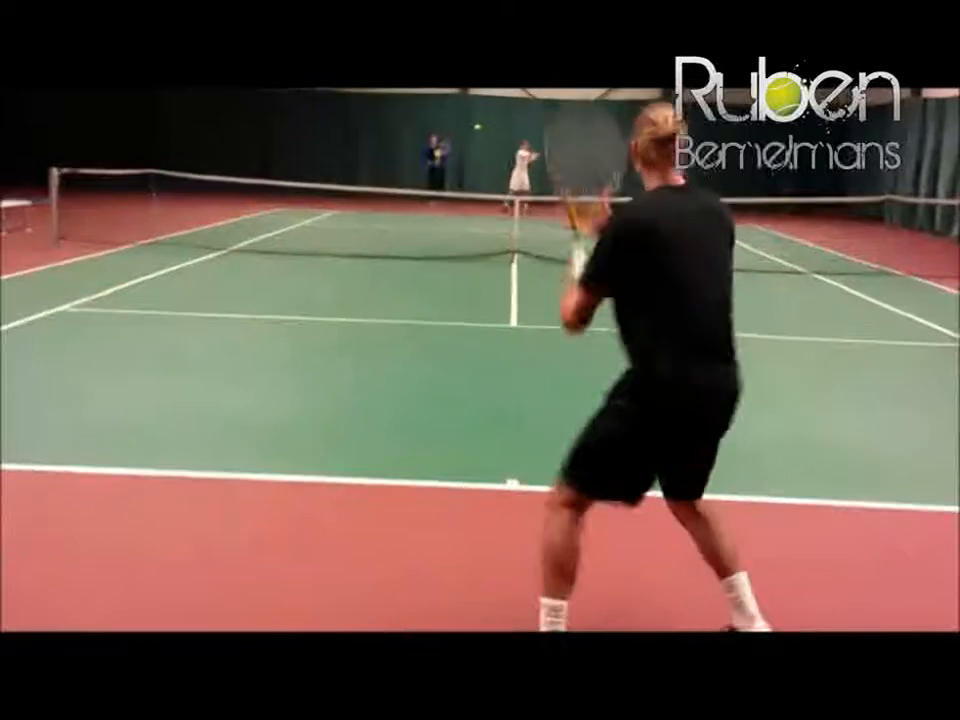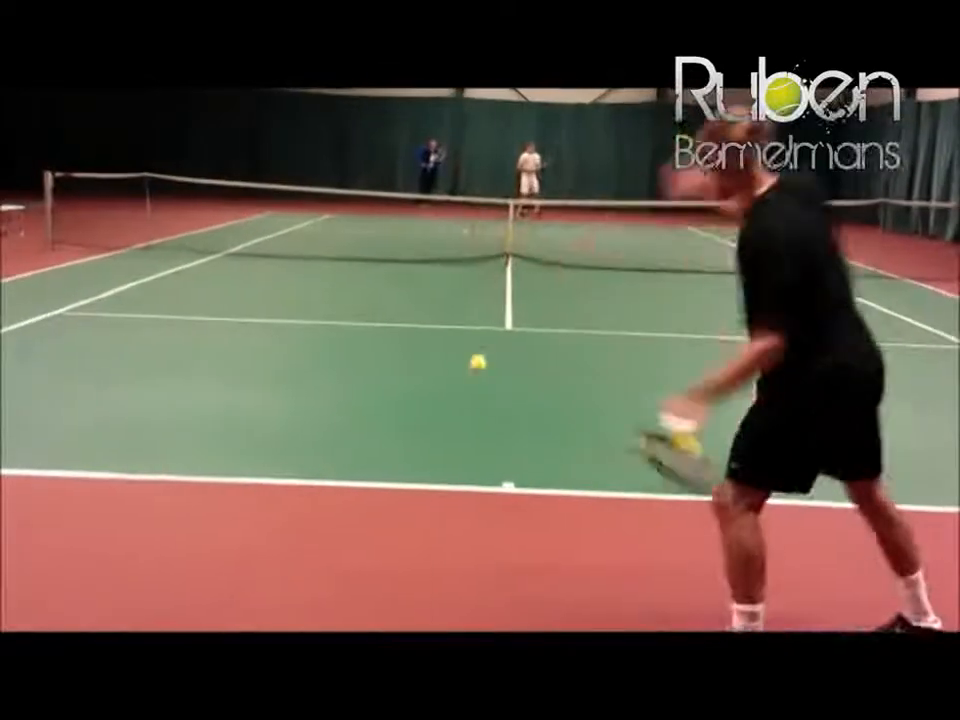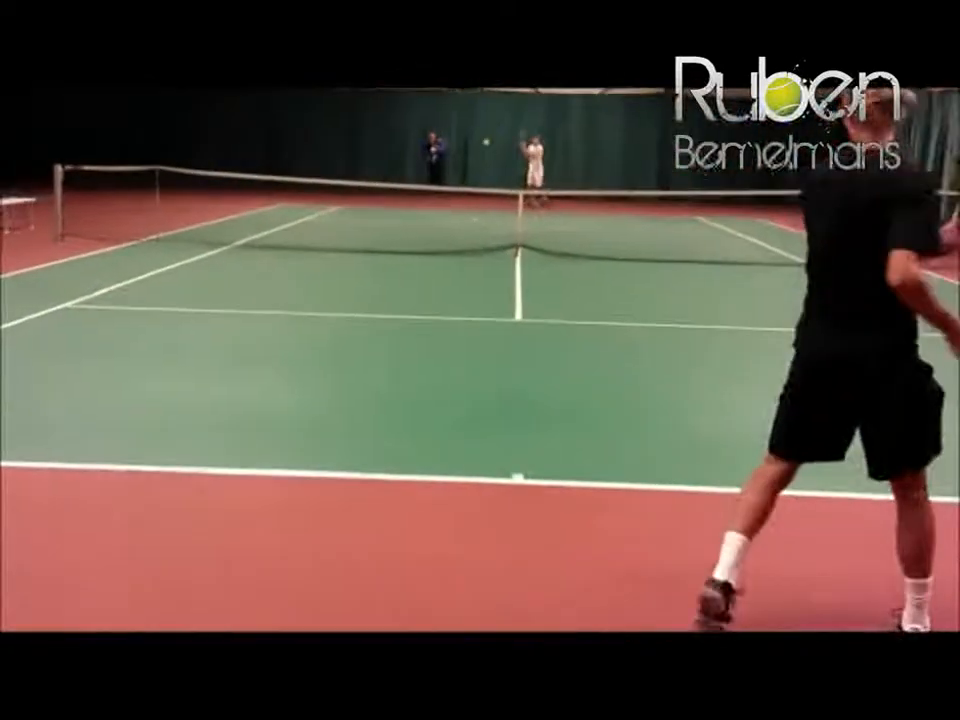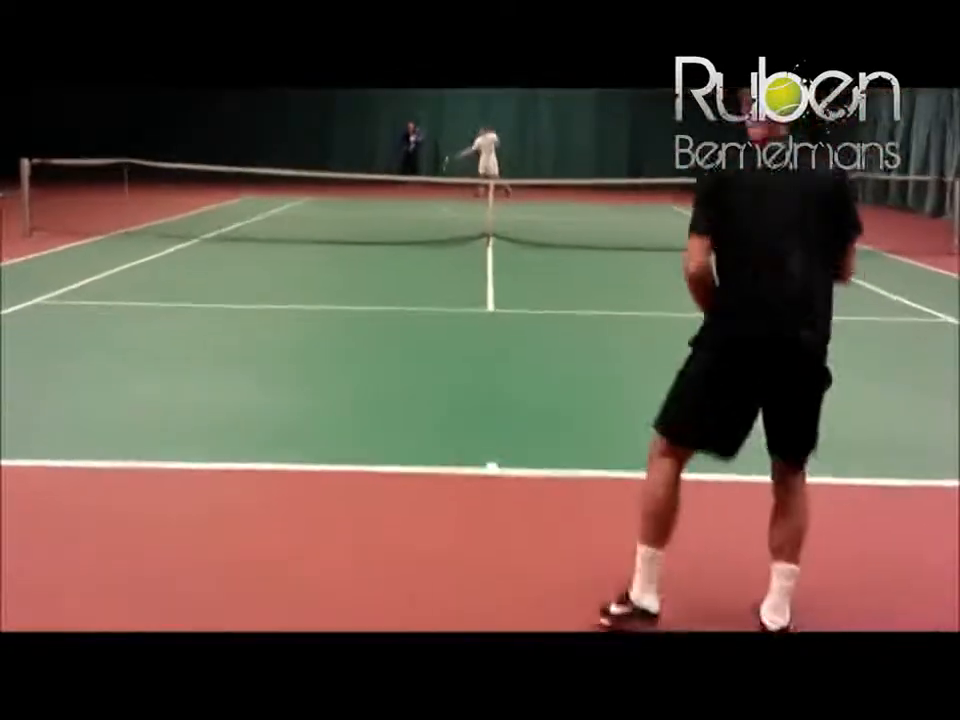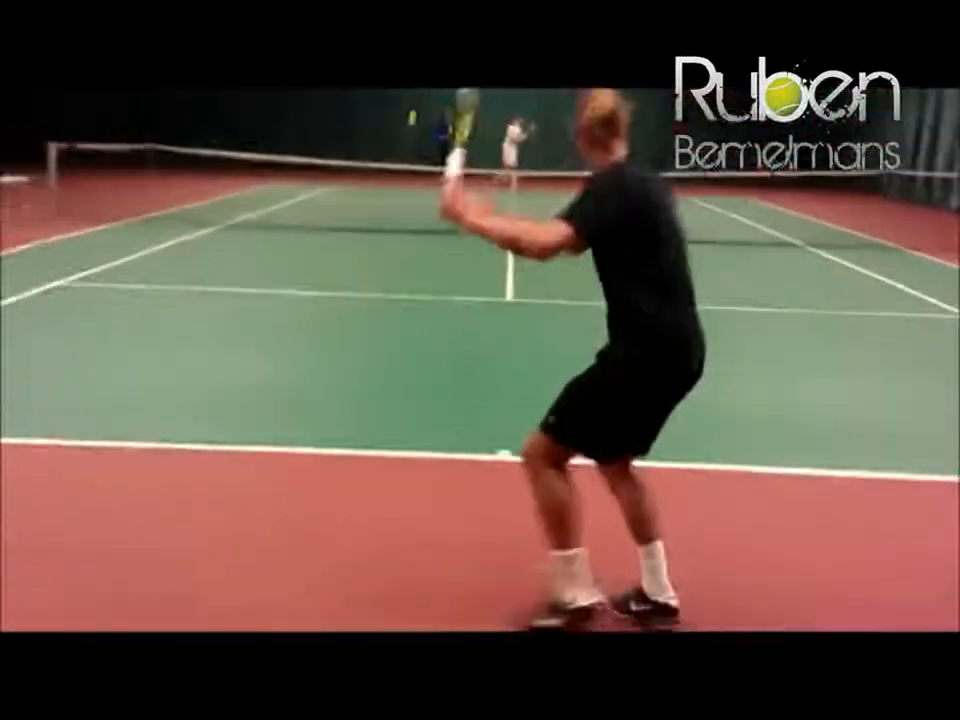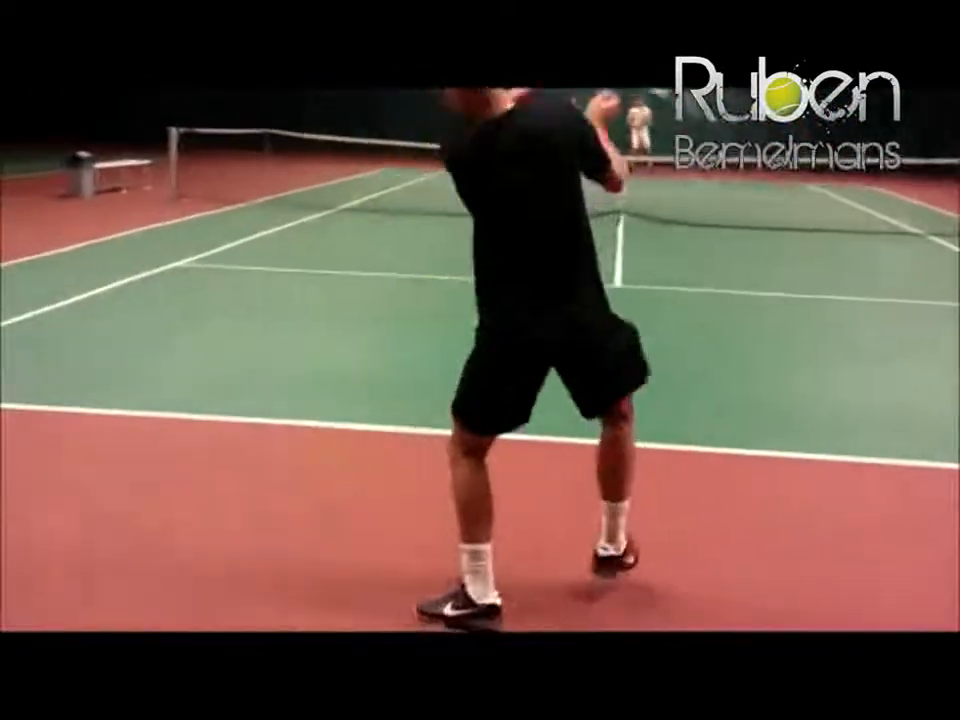
dt=0.7s
person 1, frame 1
left shoulder: (634, 217)
right shoulder: (715, 215)
left elbow: (574, 318)
left wrist: (576, 288)
left hip: (659, 392)
right hip: (718, 386)
left knee: (566, 502)
right knee: (686, 501)
left ankle: (551, 629)
right ankle: (752, 622)
person 1, frame 2
left shoulder: (766, 237)
right shoulder: (798, 192)
left elbow: (771, 346)
left wrist: (700, 397)
right wrist: (708, 186)
left hip: (821, 378)
right hip: (859, 369)
left knee: (736, 502)
right knee: (867, 492)
left ankle: (747, 626)
right ankle: (921, 616)
person 1, frame 3
left shoulder: (818, 181)
right shoulder: (908, 184)
right elbow: (903, 276)
left hip: (817, 350)
right hip: (884, 355)
left knee: (776, 465)
right knee: (910, 488)
left ankle: (723, 579)
right ankle: (916, 620)
person 1, frame 4
left shoulder: (722, 173)
right shoulder: (830, 177)
left elbow: (697, 267)
right elbow: (843, 269)
left hip: (733, 336)
right hip: (803, 346)
left knee: (667, 455)
right knee: (790, 476)
left ankle: (643, 597)
right ankle: (776, 614)
person 1, frame 5
left shoulder: (614, 185)
right shoulder: (638, 183)
left elbow: (550, 242)
right elbow: (556, 238)
left wrist: (470, 216)
right wrist: (494, 219)
left hip: (648, 352)
right hip: (673, 350)
left knee: (541, 456)
right knee: (612, 460)
left ankle: (575, 598)
right ankle: (657, 594)
person 1, frame 6
left shoulder: (461, 153)
right shoulder: (560, 121)
right elbow: (614, 179)
right wrist: (593, 120)
left hip: (510, 327)
right hip: (583, 313)
left knee: (466, 448)
right knee: (617, 415)
left ankle: (479, 594)
right ankle: (612, 546)
